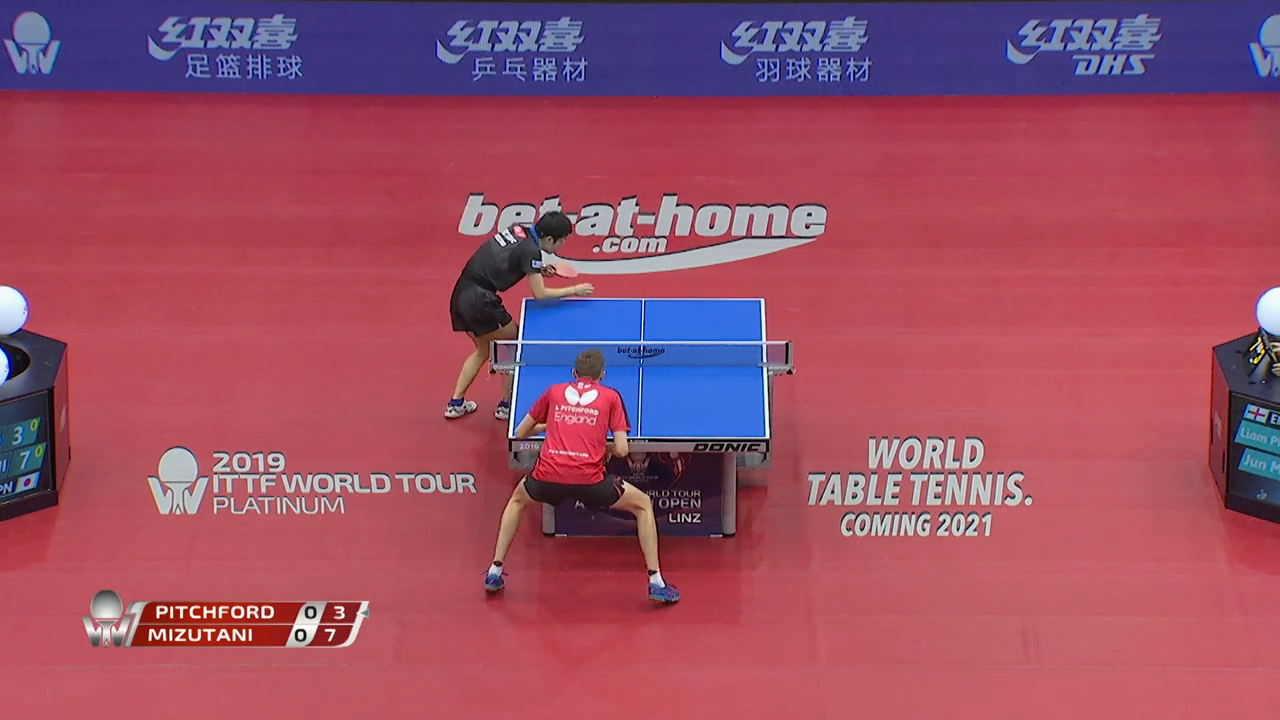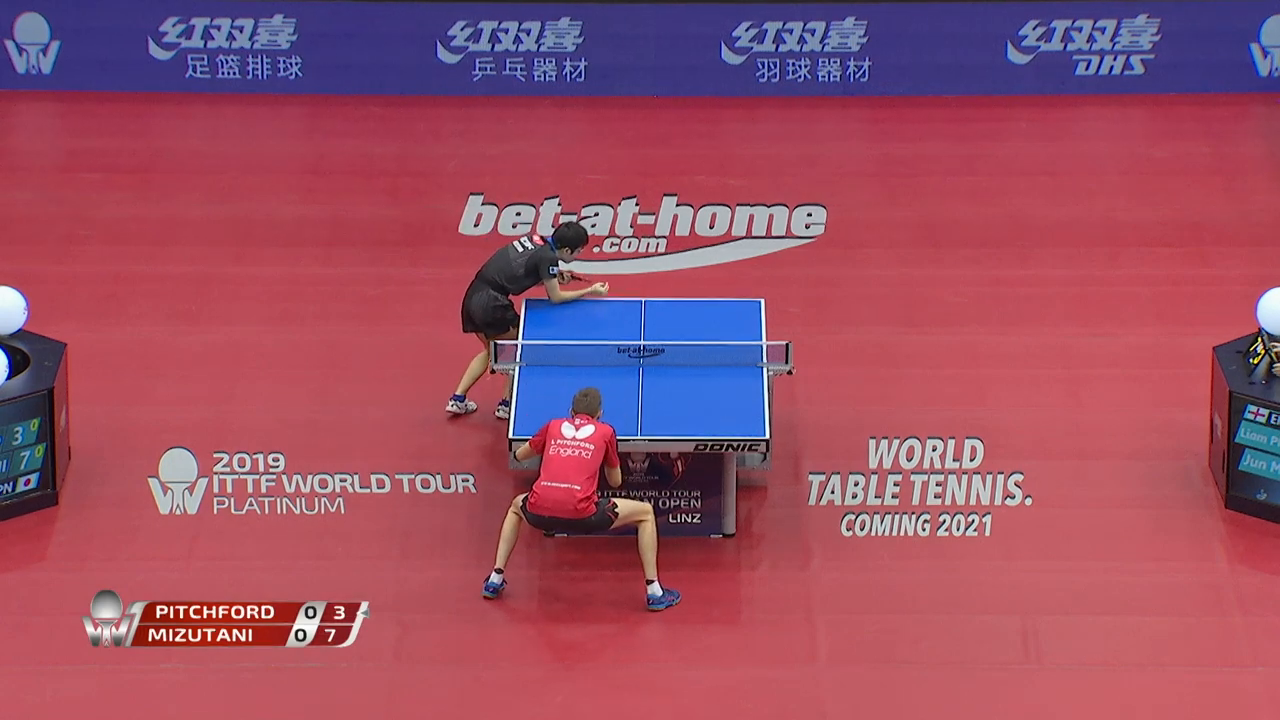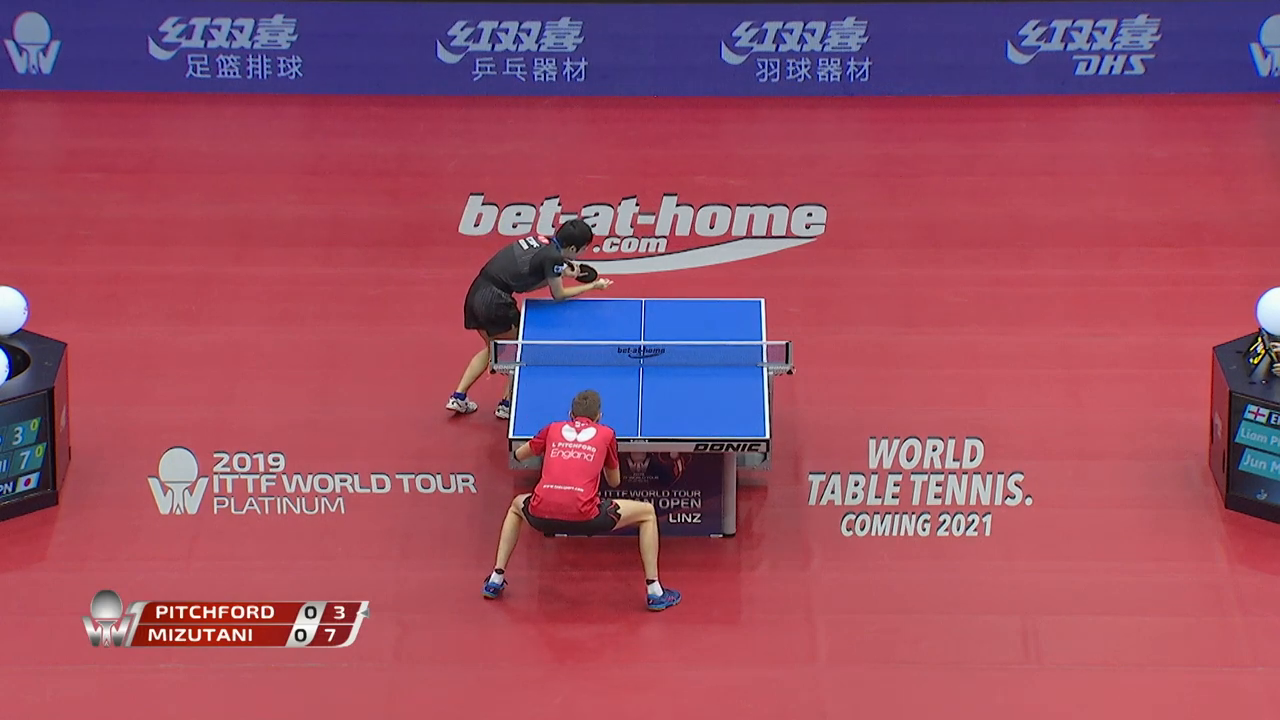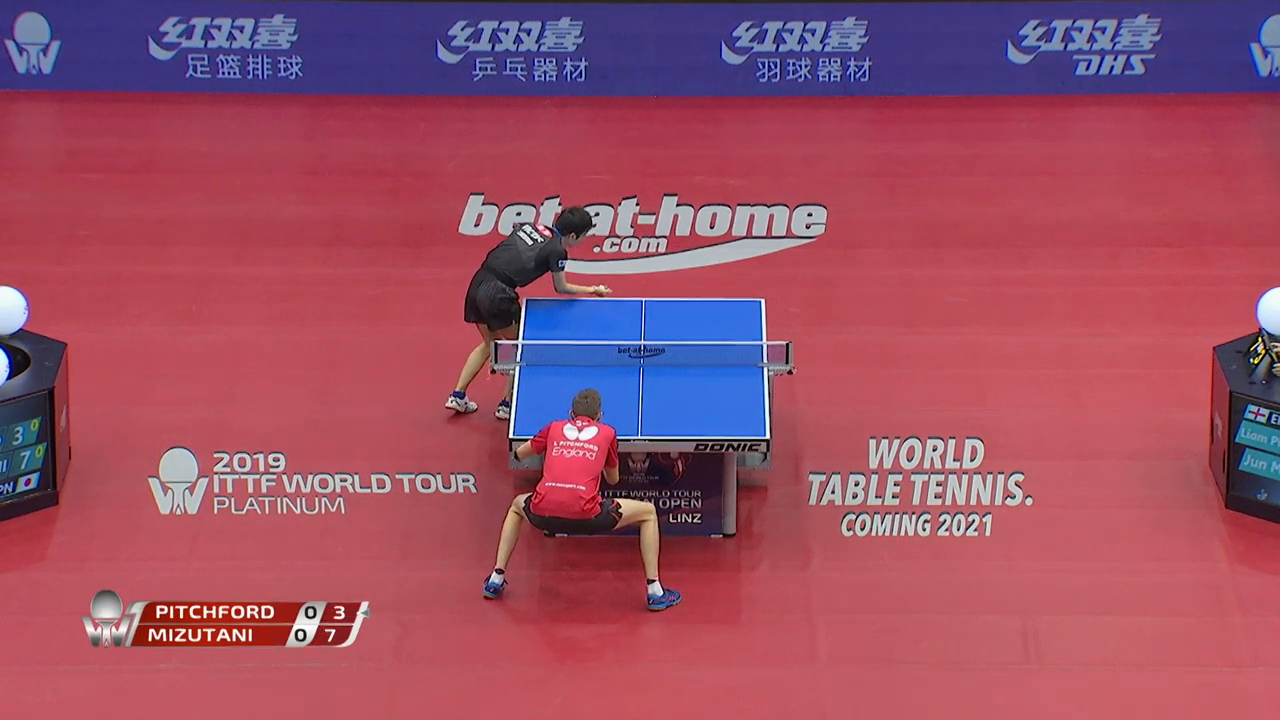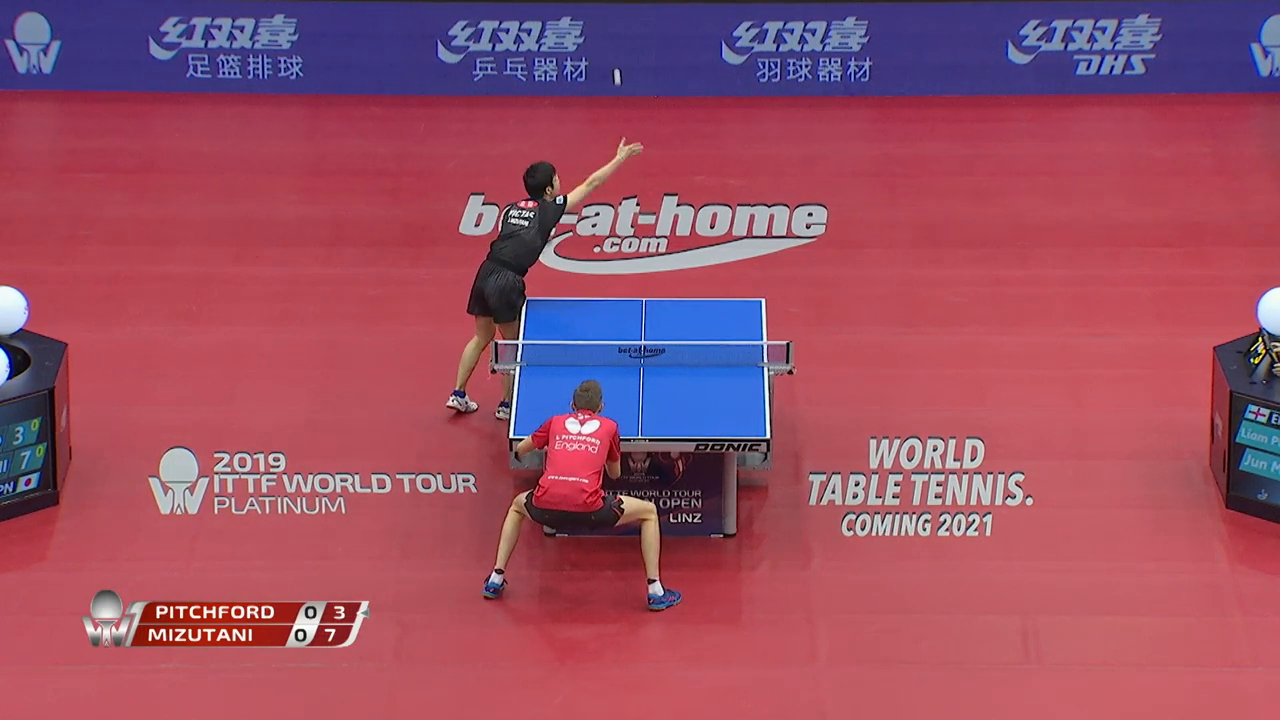
dt=0.5s
person 1, frame 1
left shoulder: (554, 391)
right shoulder: (610, 396)
left elbow: (520, 433)
right elbow: (622, 450)
left hip: (547, 477)
right hip: (588, 479)
left knee: (517, 498)
right knee: (643, 505)
left ankle: (495, 571)
right ankle: (656, 582)
person 1, frame 2
left shoulder: (553, 426)
right shoulder: (606, 431)
left elbow: (520, 455)
right elbow: (615, 482)
left hip: (540, 510)
right hip: (581, 512)
left knee: (517, 505)
right knee: (646, 513)
left ankle: (495, 579)
right ankle: (654, 592)
person 1, frame 3
left shoulder: (553, 429)
right shoulder: (606, 433)
left elbow: (519, 455)
right elbow: (614, 481)
left hip: (542, 514)
right hip: (583, 516)
left knee: (517, 505)
right knee: (647, 513)
left ankle: (496, 580)
right ankle: (654, 592)
person 1, frame 4
left shoulder: (554, 428)
right shoulder: (607, 433)
left elbow: (520, 453)
right elbow: (613, 479)
left hip: (543, 512)
right hip: (585, 515)
left knee: (517, 505)
right knee: (648, 513)
left ankle: (496, 579)
right ankle: (655, 591)
person 1, frame 5
left shoulder: (555, 422)
right shoulder: (609, 427)
left elbow: (520, 449)
right elbow: (615, 473)
left hip: (546, 506)
right hip: (588, 508)
left knee: (517, 505)
right knee: (649, 512)
left ankle: (495, 579)
right ankle: (655, 591)
person 2, frame 1
left shoulder: (518, 230)
right shoulder: (531, 250)
right elbow: (540, 294)
left wrist: (539, 270)
right wrist: (574, 290)
left hip: (462, 294)
right hip: (479, 300)
left knee: (484, 350)
left ankle: (456, 403)
right ankle: (506, 405)
person 2, frame 2
left shoulder: (535, 240)
right shoulder: (548, 257)
right elbow: (556, 297)
left wrist: (554, 277)
right wrist: (590, 291)
left hip: (473, 296)
right hip: (491, 303)
left knee: (492, 350)
left ankle: (458, 399)
right ankle: (507, 404)
person 2, frame 3
left shoulder: (539, 241)
right shoulder: (553, 256)
right elbow: (559, 294)
left wrist: (561, 273)
right wrist: (593, 286)
left hip: (476, 293)
right hip: (494, 300)
left knee: (492, 348)
left ankle: (458, 397)
right ankle: (507, 404)
person 2, frame 4
left shoulder: (531, 228)
right shoulder: (556, 250)
right elbow: (561, 288)
right wrist: (592, 290)
left hip: (478, 284)
right hip: (497, 294)
left knee: (489, 343)
left ankle: (458, 395)
right ankle: (507, 404)
person 2, frame 5
left shoulder: (511, 209)
right shoulder: (549, 210)
right elbow: (590, 184)
right wrist: (620, 158)
left hip: (486, 273)
right hip: (506, 282)
left knee: (482, 337)
right knee: (513, 344)
left ankle: (458, 395)
right ankle: (507, 404)
